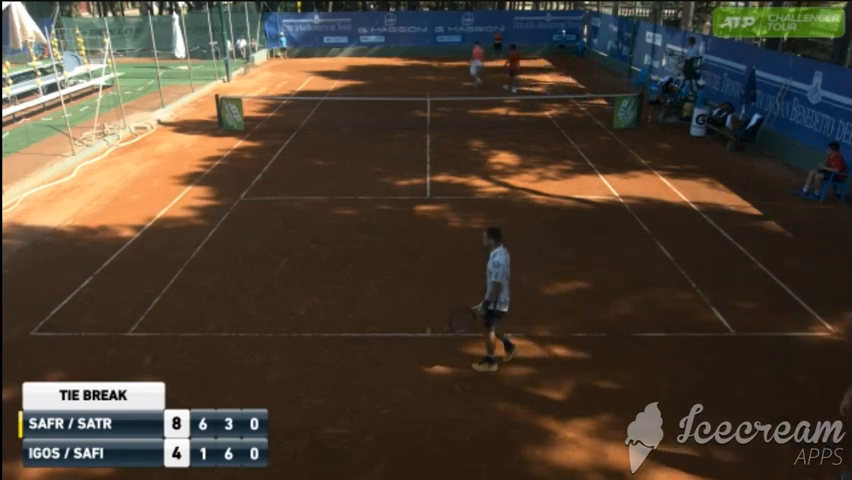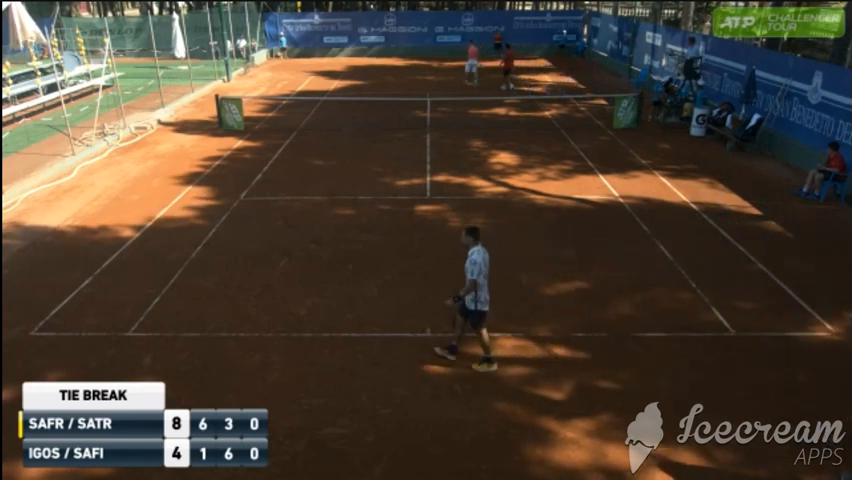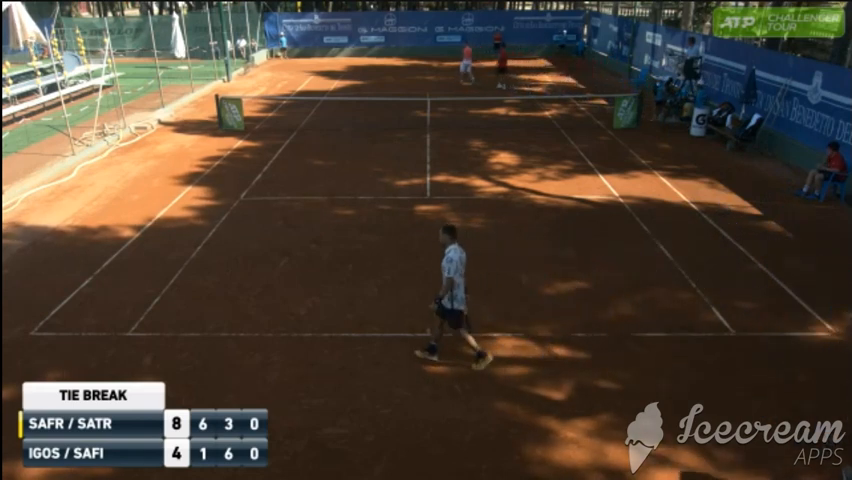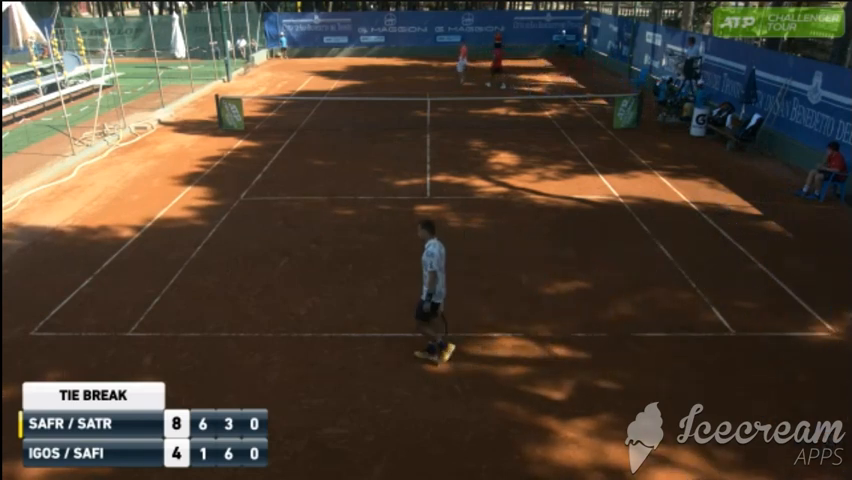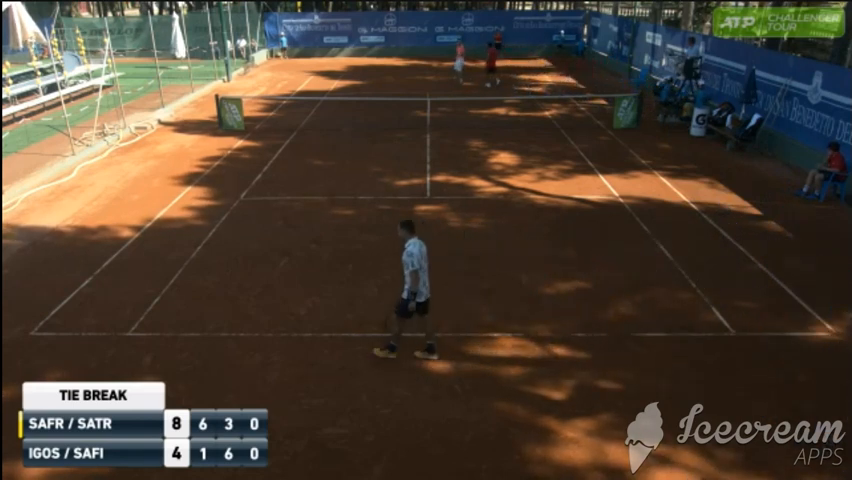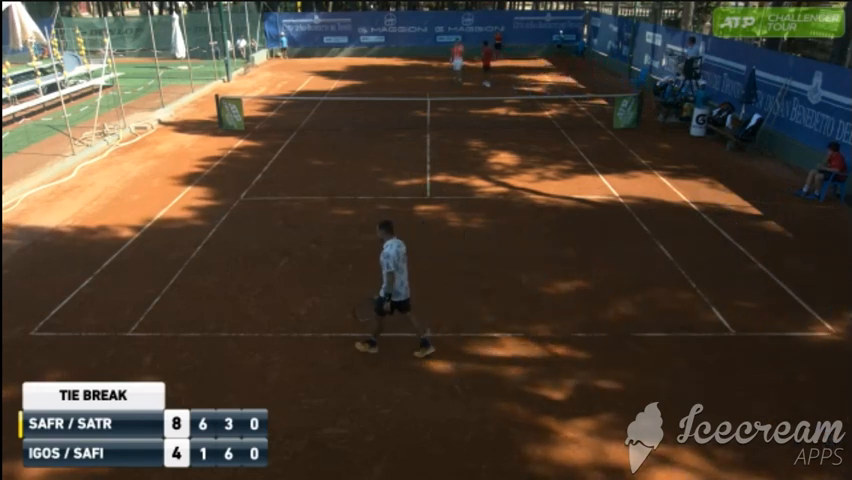
dt=0.2s
person 1, frame 1
left shoulder: (497, 260)
right shoulder: (502, 252)
left elbow: (496, 287)
left wrist: (485, 305)
left hip: (495, 302)
right hip: (497, 300)
left knee: (488, 329)
right knee: (490, 327)
left ankle: (489, 362)
right ankle: (510, 347)
person 1, frame 2
left shoulder: (474, 259)
right shoulder: (481, 251)
left elbow: (472, 285)
left wrist: (456, 299)
left hip: (476, 302)
right hip: (472, 299)
left knee: (480, 330)
right knee: (460, 322)
left ankle: (489, 361)
right ankle: (452, 350)
person 1, frame 3
left shoulder: (450, 257)
right shoulder: (459, 251)
left elbow: (449, 283)
left wrist: (437, 301)
left hip: (452, 300)
right hip: (457, 297)
left knee: (460, 330)
right knee: (440, 322)
left ankle: (483, 356)
right ankle: (431, 351)
person 1, frame 4
left shoulder: (430, 251)
right shoulder: (438, 245)
left elbow: (432, 277)
left wrist: (428, 299)
left hip: (431, 295)
right hip: (439, 293)
left knee: (421, 325)
right knee: (429, 321)
left ankle: (445, 345)
right ankle: (432, 351)
person 1, frame 5
left shoulder: (410, 251)
right shoulder: (420, 244)
left elbow: (415, 275)
left wrist: (412, 298)
left hip: (414, 293)
right hip: (424, 291)
left knee: (399, 320)
right knee: (424, 319)
left ankle: (391, 349)
right ankle: (431, 350)
person 1, frame 6
left shoulder: (387, 252)
right shoulder: (400, 244)
left elbow: (390, 277)
left wrist: (387, 299)
left hip: (392, 292)
right hip: (403, 289)
left knee: (379, 317)
right knee: (409, 316)
left ankle: (372, 344)
right ankle: (426, 344)
